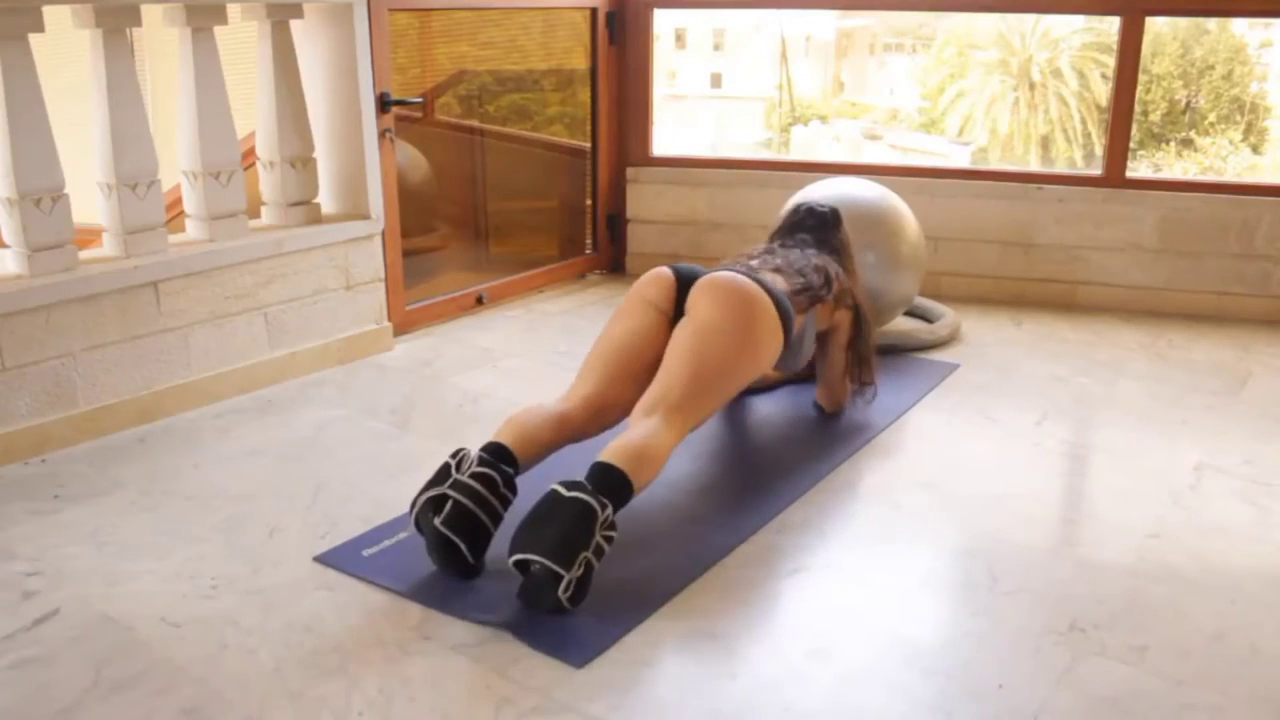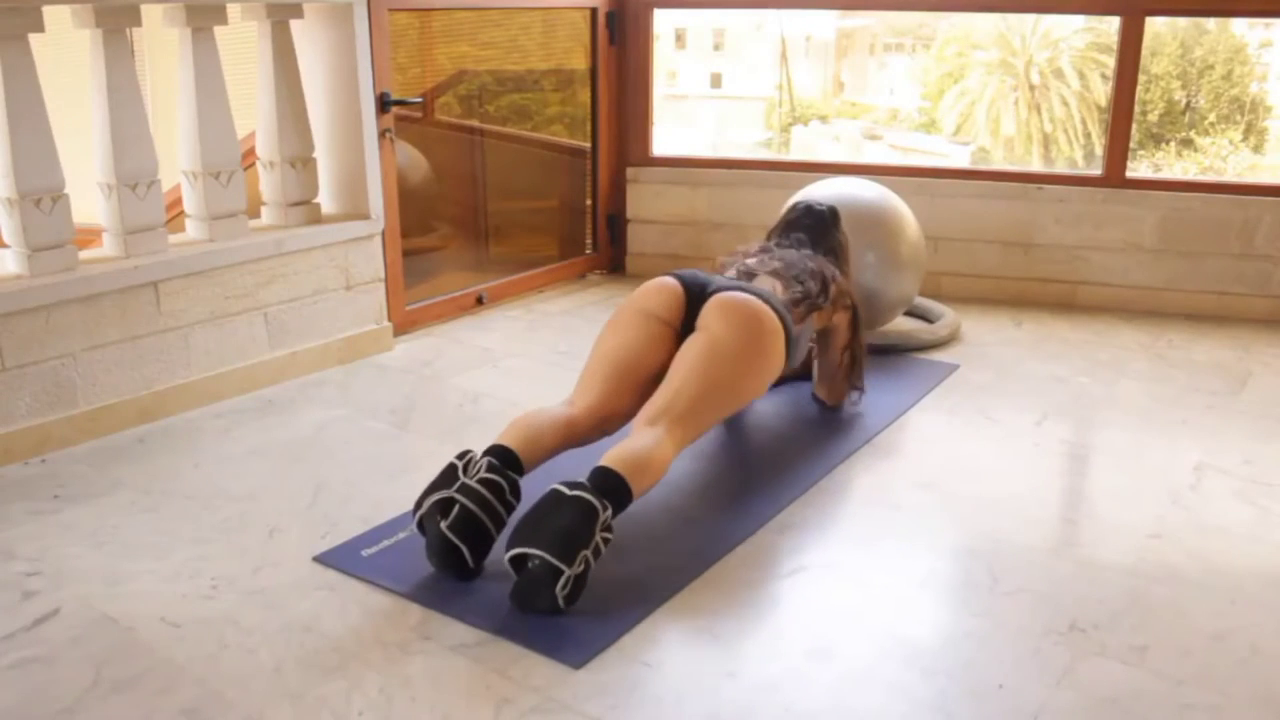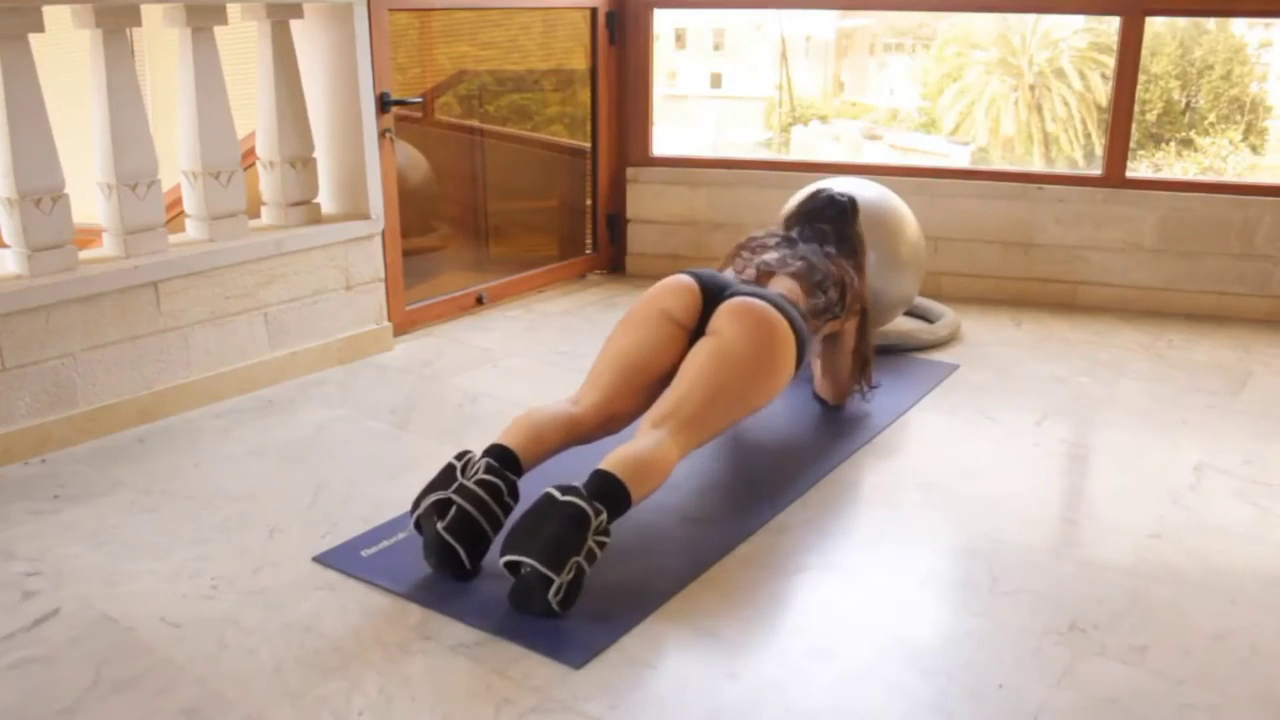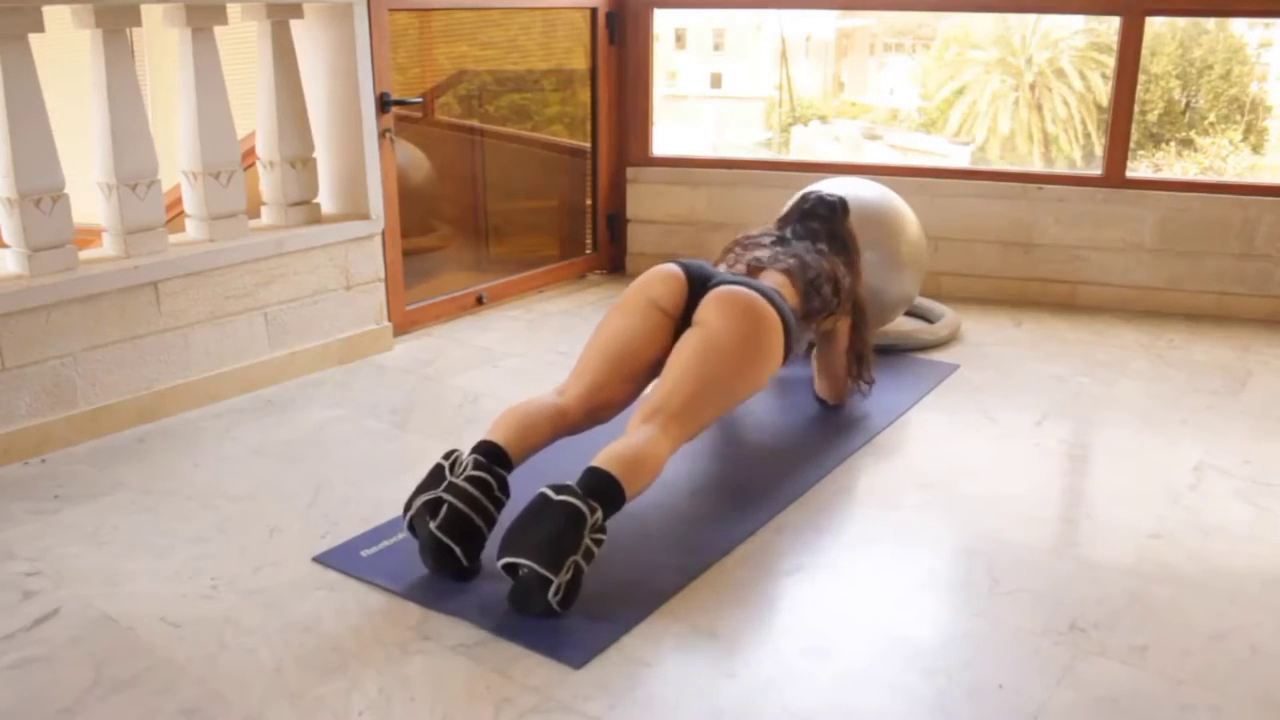
dt=0.4s
person 1, frame 1
left shoulder: (753, 258)
right shoulder: (836, 289)
left elbow: (720, 371)
right elbow: (832, 401)
left wrist: (788, 367)
right wrist: (814, 362)
left hip: (669, 279)
right hip: (740, 304)
left knee: (577, 408)
right knee: (658, 421)
left ankle: (483, 471)
right ankle: (588, 506)
person 1, frame 2
left shoulder: (747, 259)
right shoulder: (832, 288)
left elbow: (715, 377)
right elbow: (831, 394)
left wrist: (790, 366)
right wrist: (812, 362)
left hip: (673, 289)
right hip: (749, 319)
left knee: (580, 413)
right knee: (660, 430)
left ankle: (487, 474)
right ankle: (587, 507)
person 1, frame 3
left shoulder: (757, 244)
right shoulder: (846, 286)
right elbow: (835, 393)
right wrist: (820, 359)
left hip: (686, 288)
right hip: (762, 324)
left knee: (584, 409)
right knee: (664, 434)
left ankle: (489, 473)
right ankle: (585, 509)
person 1, frame 4
left shoulder: (754, 242)
right shoulder: (835, 283)
right elbow: (833, 393)
right wrist: (817, 360)
left hip: (674, 277)
right hip: (748, 313)
left knee: (572, 401)
right knee: (656, 428)
left ankle: (475, 474)
right ankle: (579, 507)
